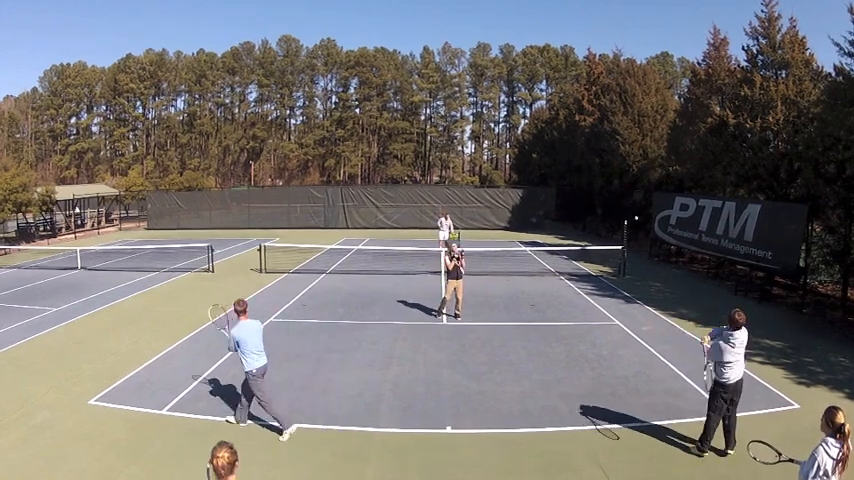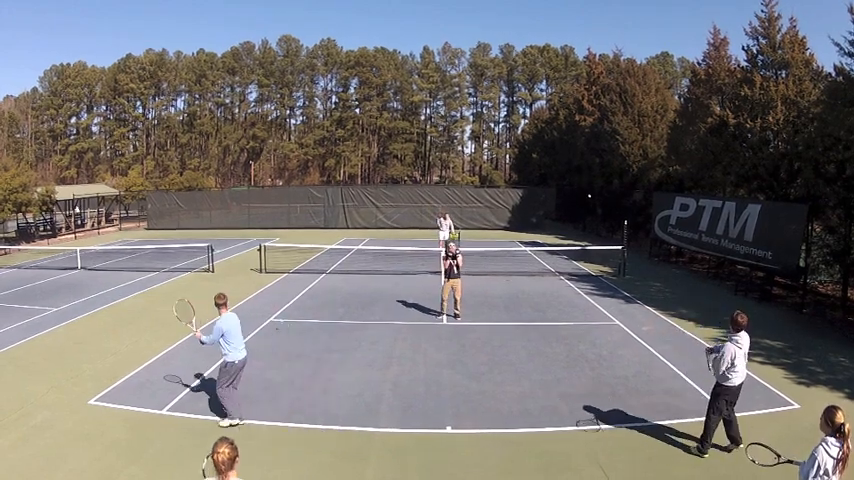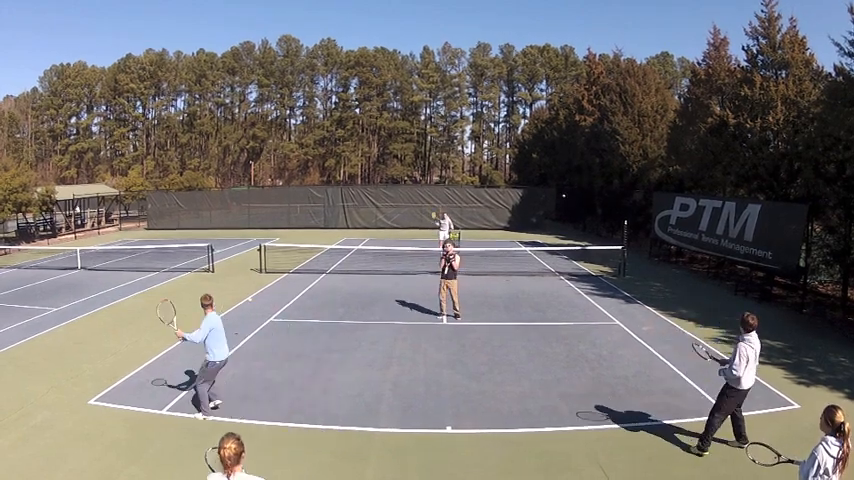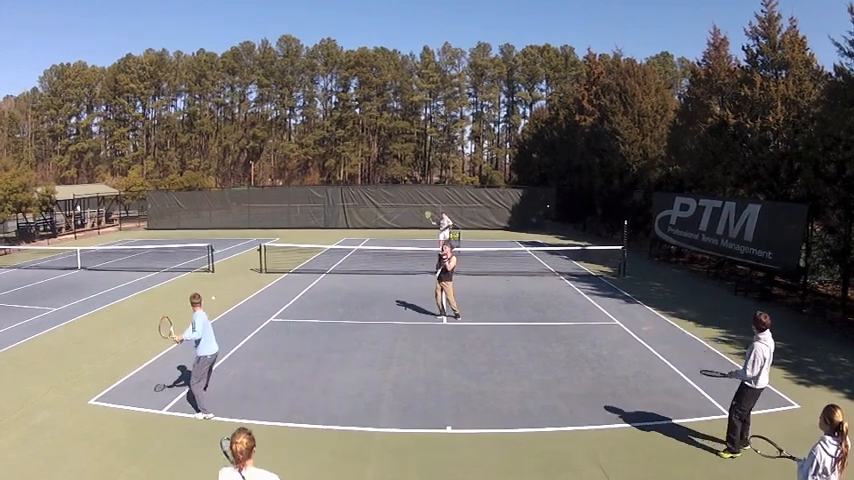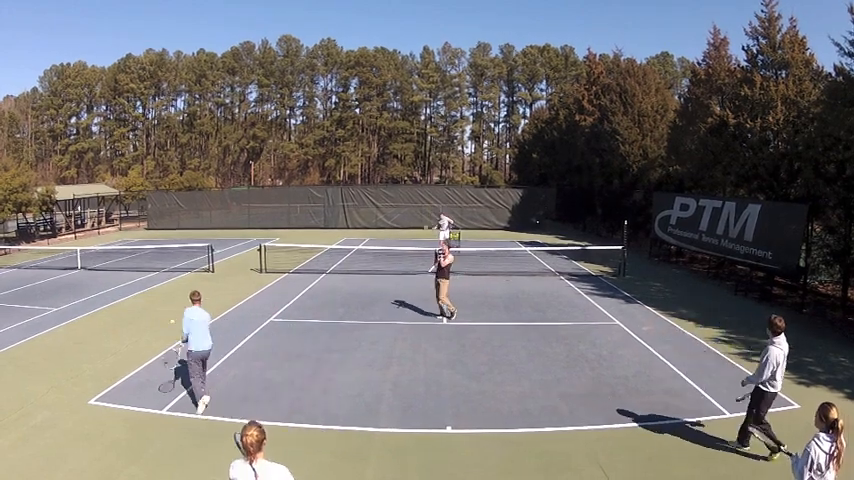
dt=0.2s
person 1, frame 1
left shoulder: (720, 344)
right shoulder: (743, 333)
left elbow: (711, 357)
right elbow: (723, 329)
left wrist: (710, 344)
right wrist: (709, 335)
left hip: (722, 384)
right hip: (737, 382)
left knee: (713, 415)
right knee: (730, 415)
left ankle: (703, 447)
right ankle: (730, 446)
person 1, frame 2
left shoulder: (728, 347)
right shoulder: (745, 337)
left elbow: (718, 369)
left wrist: (715, 356)
right wrist: (714, 349)
left hip: (725, 385)
right hip: (738, 382)
left knee: (713, 416)
right knee: (728, 412)
left ankle: (703, 448)
right ankle: (736, 441)
person 1, frame 3
left shoulder: (742, 346)
right shoulder: (754, 340)
left elbow: (735, 372)
left wrist: (722, 371)
right wrist: (727, 362)
left hip: (736, 386)
right hip: (746, 384)
left knee: (717, 414)
right knee: (735, 410)
left ankle: (703, 446)
right ankle: (742, 439)
person 1, frame 4
left shoulder: (758, 346)
right shoulder: (768, 340)
left elbow: (750, 372)
left wrist: (734, 373)
right wrist: (741, 371)
left hip: (751, 385)
right hip: (758, 384)
left knee: (735, 413)
right knee: (744, 413)
left ankle: (733, 448)
right ankle: (743, 441)
person 1, frame 5
left shoulder: (772, 350)
right shoulder: (782, 343)
left elbow: (761, 376)
left wrist: (747, 380)
left hip: (766, 389)
right hip: (770, 386)
left knee: (758, 420)
right knee: (752, 414)
left ankle: (778, 446)
right ankle: (743, 441)
person 2, frame 1
left shoulder: (235, 331)
right shoulder: (257, 324)
left elbow: (235, 348)
left hip: (253, 369)
right hip: (263, 364)
left knee: (265, 400)
right knee: (246, 390)
left ankle: (286, 427)
right ankle: (240, 418)
person 2, frame 2
left shoulder: (221, 323)
right shoulder: (233, 316)
left elbow: (211, 341)
left wrist: (200, 337)
right wrist: (204, 336)
left hip: (232, 361)
right hip: (242, 357)
left knee: (221, 388)
right knee: (231, 388)
left ankle: (233, 416)
right ankle: (237, 416)
person 2, frame 3
left shoulder: (209, 320)
right shoulder: (214, 317)
left elbow: (198, 339)
right elbow: (200, 334)
left wrist: (183, 335)
right wrist: (185, 335)
left hip: (214, 360)
right hip: (223, 356)
left knee: (200, 384)
right knee: (207, 381)
left ankle: (205, 412)
right ankle: (215, 399)
person 2, frame 4
left shoulder: (198, 316)
right shoulder: (199, 315)
left elbow: (197, 335)
right elbow: (191, 331)
left wrist: (183, 337)
right wrist: (182, 337)
left hip: (205, 354)
right hip: (213, 352)
left knee: (195, 383)
right knee: (204, 375)
left ankle: (204, 412)
right ankle: (202, 391)
person 2, frame 5
left shoulder: (187, 312)
right shoulder: (206, 315)
left elbow: (186, 331)
left wrist: (184, 339)
right wrist: (185, 339)
left hip: (194, 350)
right hip: (207, 348)
left knee: (194, 377)
right knee: (202, 371)
left ankle: (202, 397)
right ankle: (202, 388)
